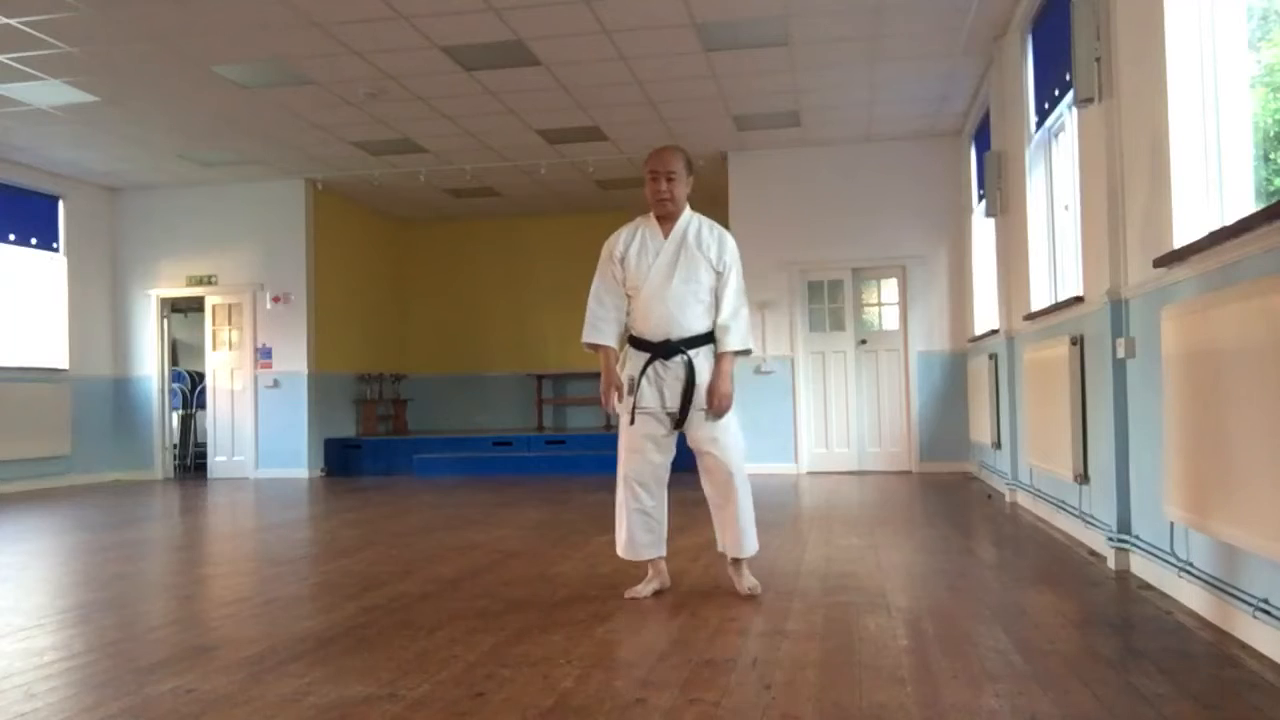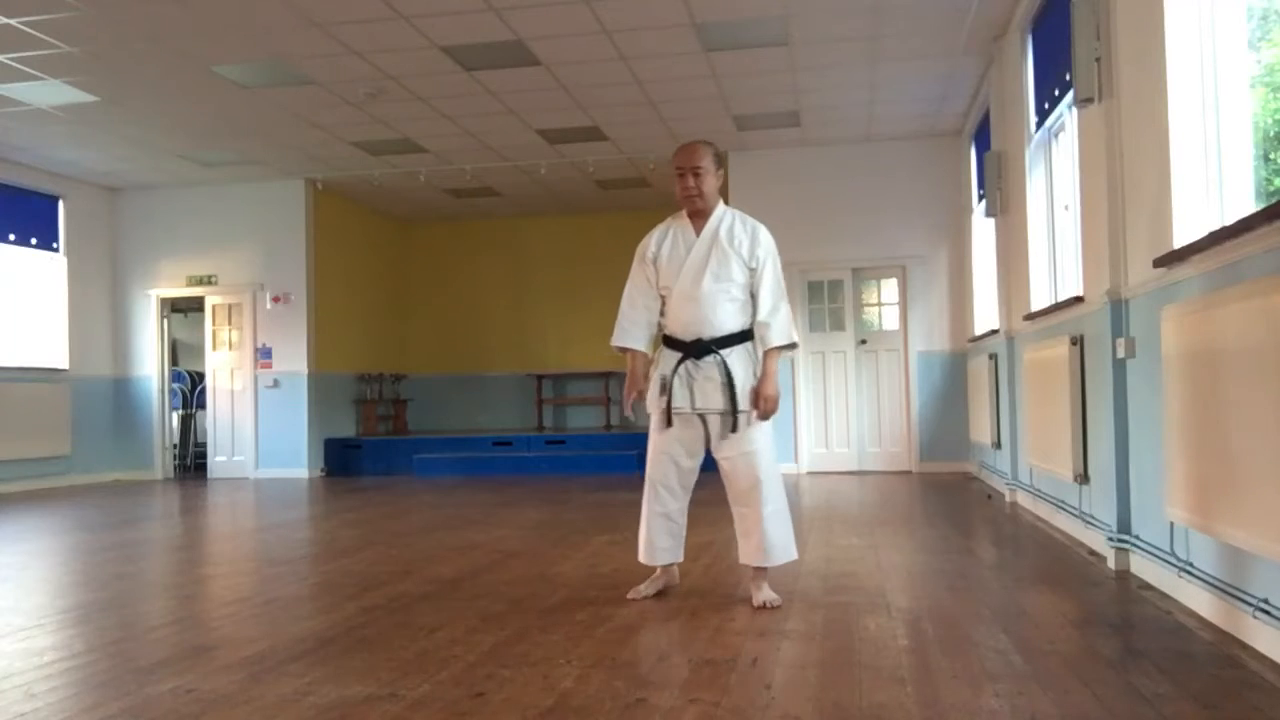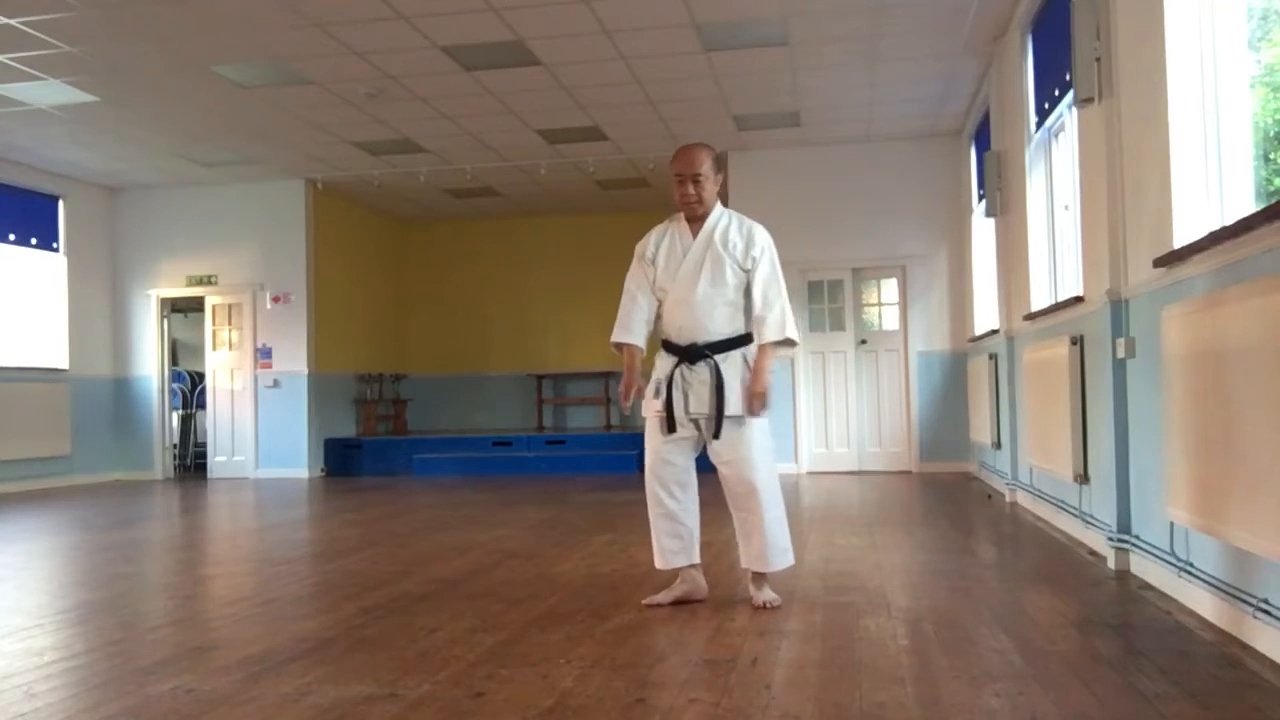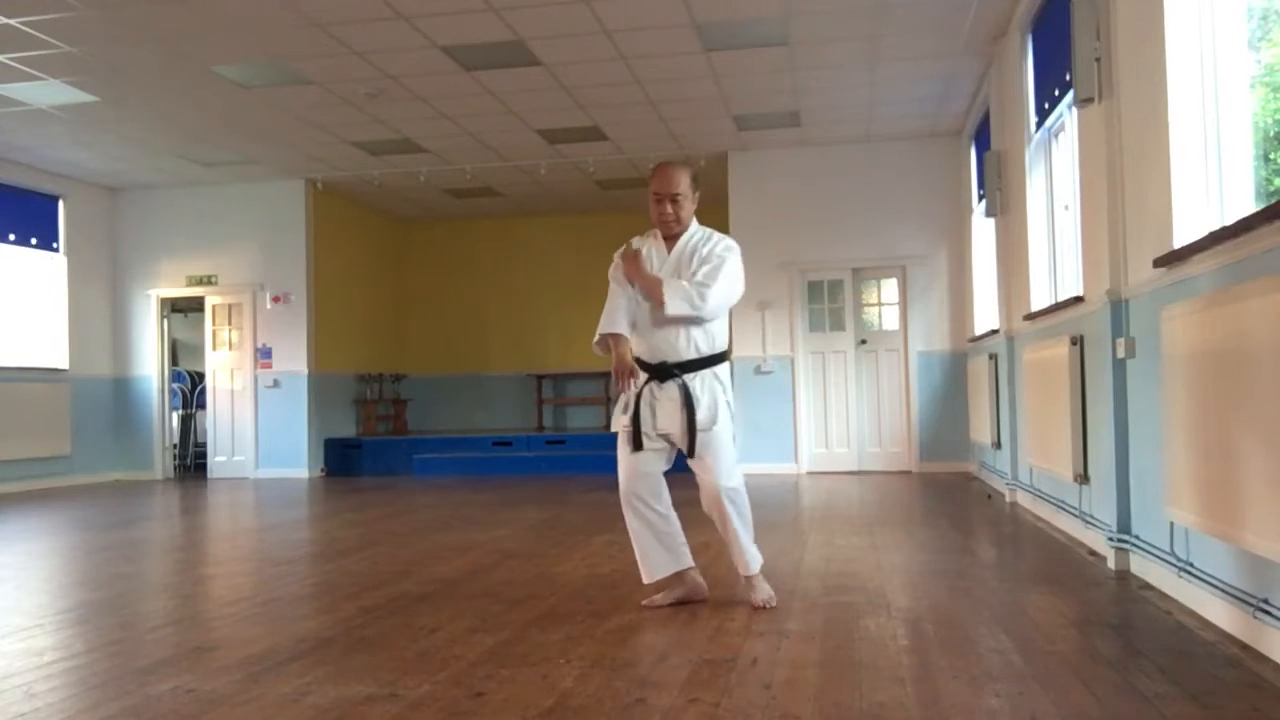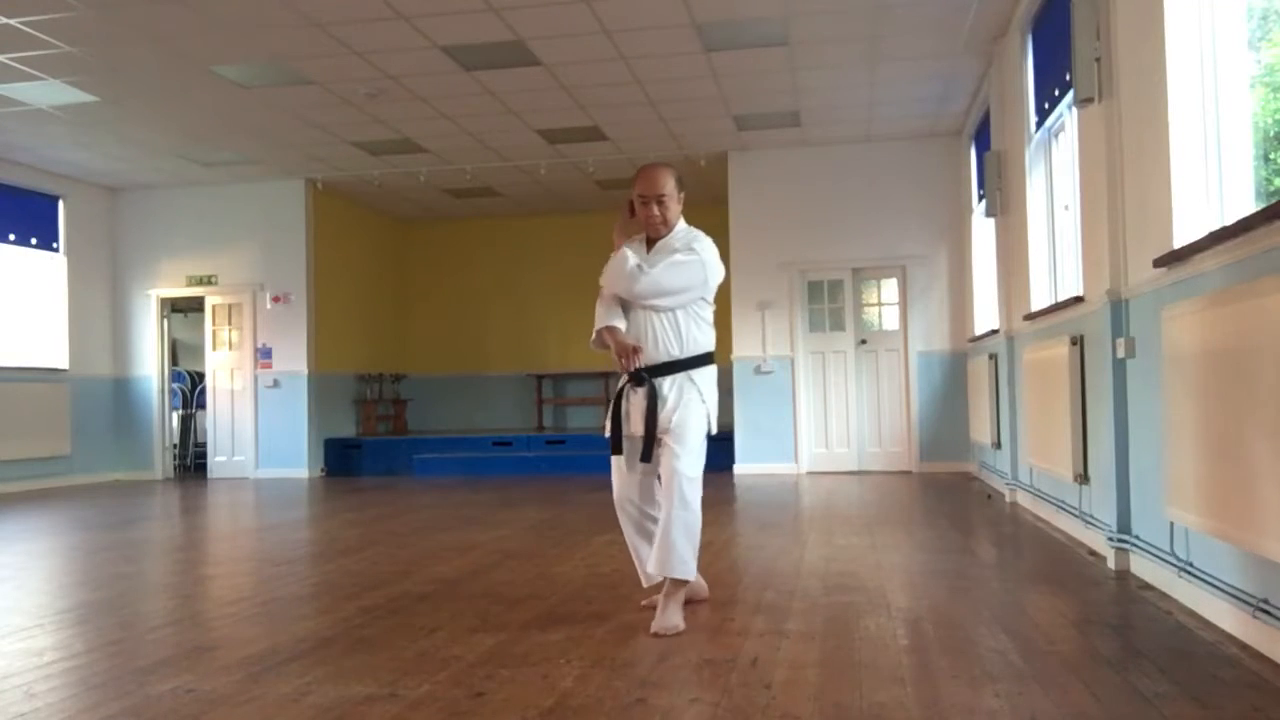
dt=0.5s
person 1, frame 1
left shoulder: (716, 239)
right shoulder: (623, 242)
left elbow: (732, 312)
right elbow: (607, 309)
left wrist: (724, 373)
right wrist: (608, 369)
left hip: (701, 367)
right hip: (642, 369)
left knee: (726, 467)
right knee: (639, 474)
left ankle: (738, 563)
right ankle: (656, 569)
person 1, frame 2
left shoulder: (751, 234)
right shoulder: (657, 241)
left elbow: (771, 307)
right elbow: (639, 310)
left wrist: (769, 373)
right wrist: (636, 371)
left hip: (734, 366)
right hip: (675, 369)
left knee: (753, 474)
right knee: (665, 475)
left ankle: (759, 576)
right ankle: (664, 569)
person 1, frame 3
left shoulder: (749, 235)
right shoulder: (655, 242)
left elbow: (771, 306)
right elbow: (637, 306)
left wrist: (760, 368)
right wrist: (631, 367)
left hip: (733, 370)
right hip: (673, 371)
left knee: (749, 475)
right knee: (665, 475)
left ankle: (759, 578)
right ankle: (688, 576)
person 1, frame 4
left shoulder: (720, 249)
right shoulder: (632, 254)
left elbow: (700, 301)
right elbow: (618, 309)
left wrist: (643, 278)
right wrist: (620, 352)
left hip: (700, 384)
right hip: (645, 387)
left knee: (721, 482)
right knee: (636, 485)
left ankle: (752, 573)
right ankle: (684, 577)
person 1, frame 5
left shoulder: (697, 251)
right shoulder: (632, 256)
left elbow: (631, 284)
right elbow: (609, 303)
left wrist: (620, 241)
right wrist: (615, 338)
left hip: (685, 385)
right hip: (636, 387)
left knee: (679, 479)
right knee: (631, 491)
left ankle: (672, 592)
right ankle: (685, 579)
